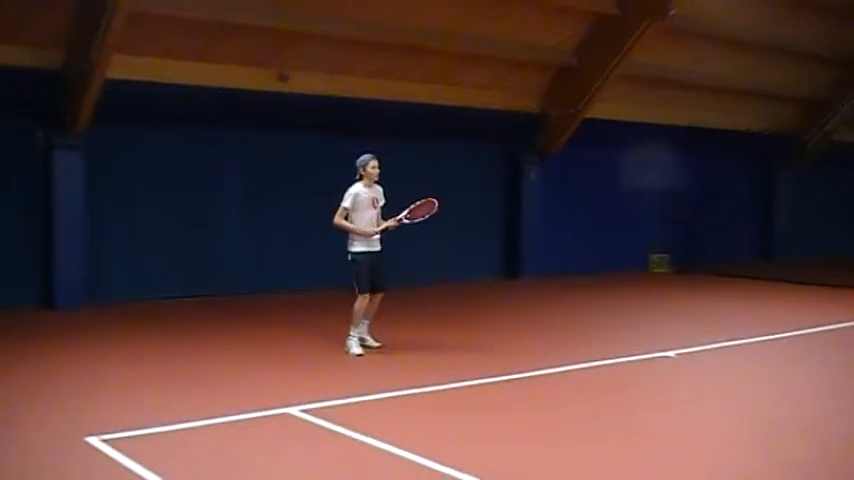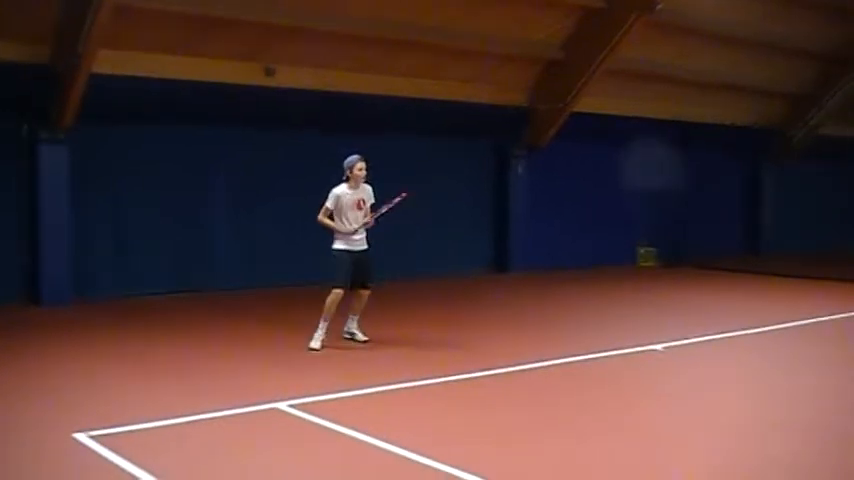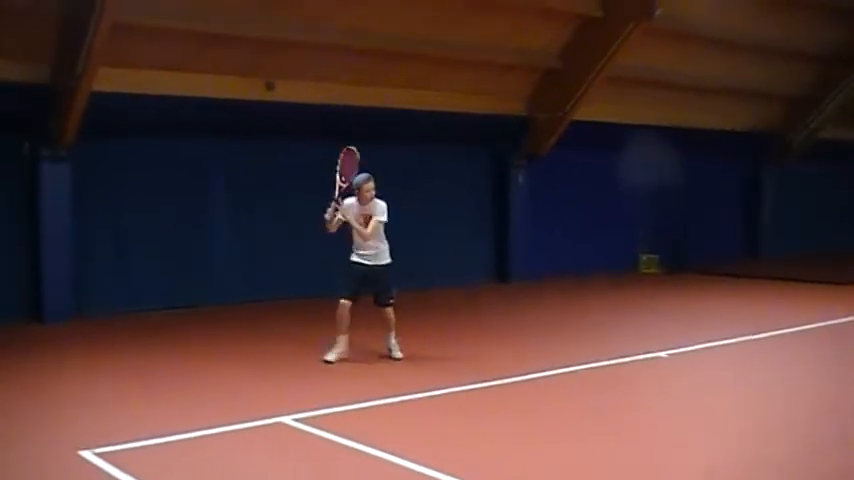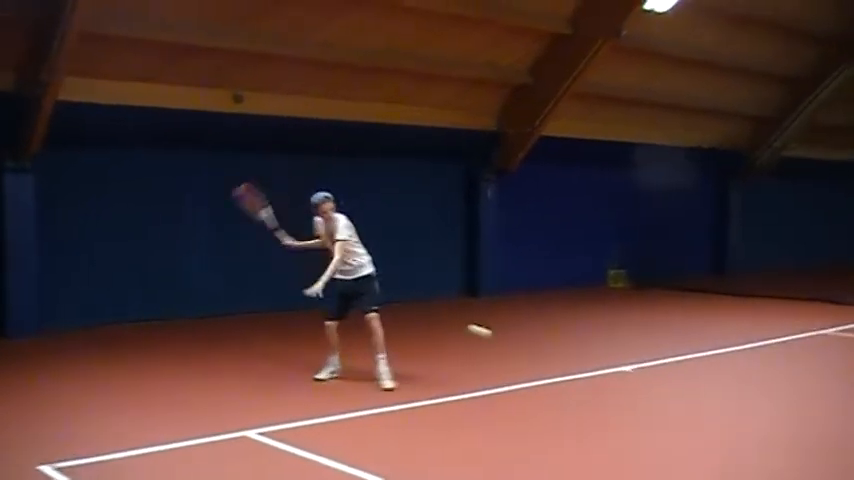
dt=0.4s
person 1, frame 1
left shoulder: (378, 190)
right shoulder: (354, 192)
right elbow: (337, 220)
left wrist: (386, 224)
right wrist: (361, 231)
left hip: (374, 249)
right hip: (359, 250)
left knee: (378, 293)
right knee: (364, 295)
left ankle: (362, 333)
right ankle: (352, 339)
person 1, frame 2
left shoulder: (367, 190)
right shoulder: (338, 192)
right elbow: (321, 218)
left wrist: (368, 222)
right wrist: (342, 229)
left hip: (361, 248)
right hip: (342, 248)
left knee: (364, 291)
right knee: (337, 291)
left ankle: (351, 328)
right ankle: (320, 334)
person 1, frame 3
left shoulder: (380, 206)
right shoulder: (348, 204)
left elbow: (366, 236)
right elbow: (331, 229)
left wrist: (349, 218)
right wrist: (331, 217)
left hip: (381, 263)
right hip: (358, 262)
left knee: (387, 308)
right knee: (344, 303)
left ankle: (392, 344)
right ankle: (340, 346)
person 1, frame 4
left shoulder: (342, 223)
right shoulder: (319, 223)
left elbow: (338, 257)
left wrist: (321, 283)
right wrist: (297, 244)
left hip: (364, 275)
right hip: (342, 279)
left knee: (372, 318)
right knee: (330, 324)
left ankle: (383, 370)
right ankle: (333, 365)
